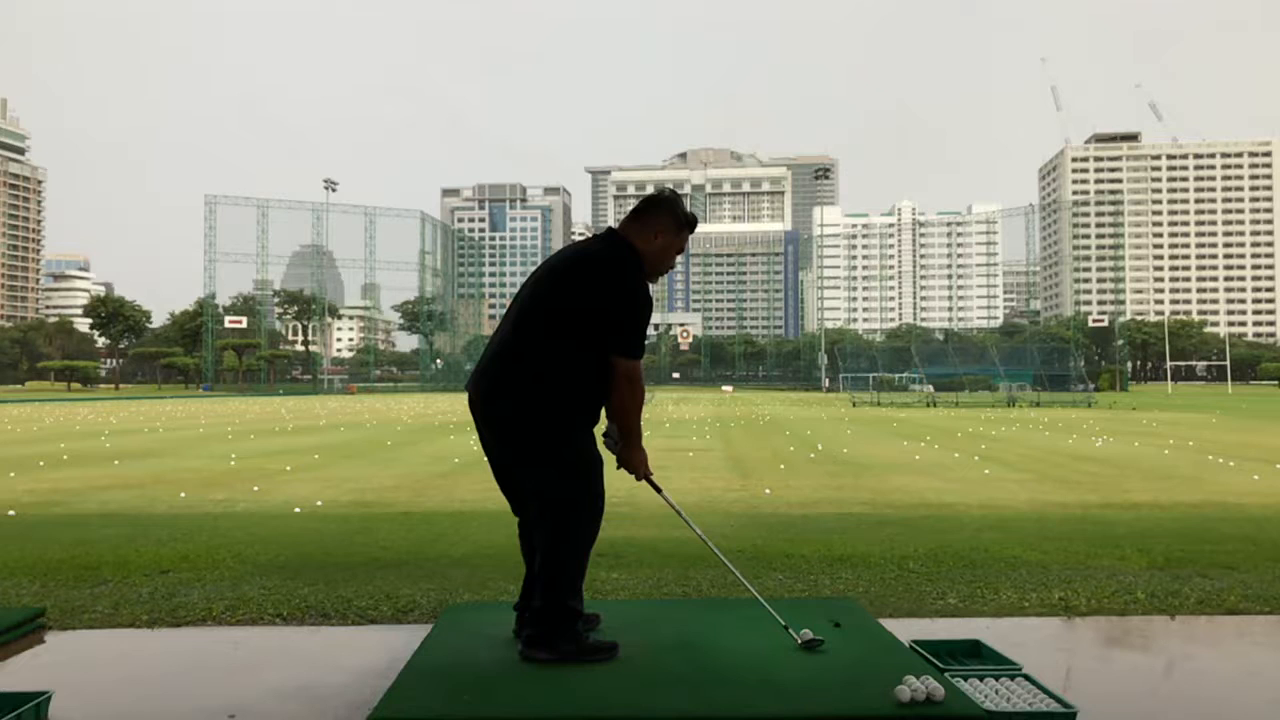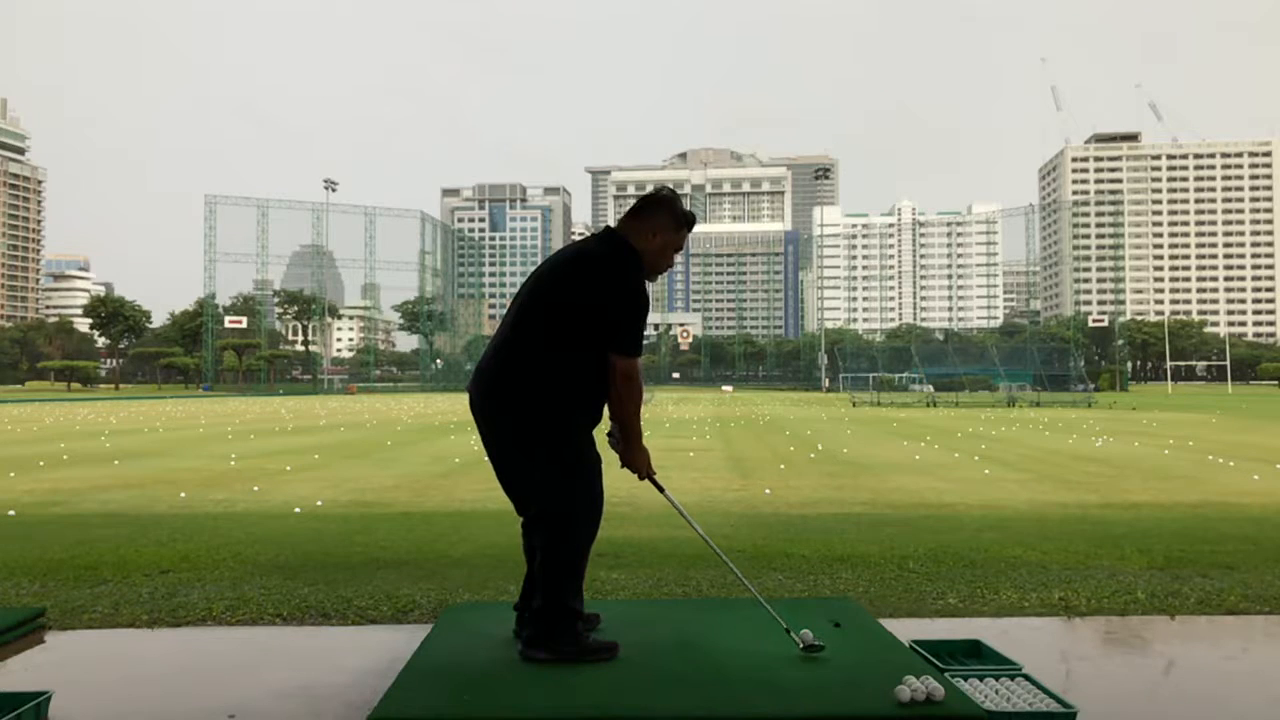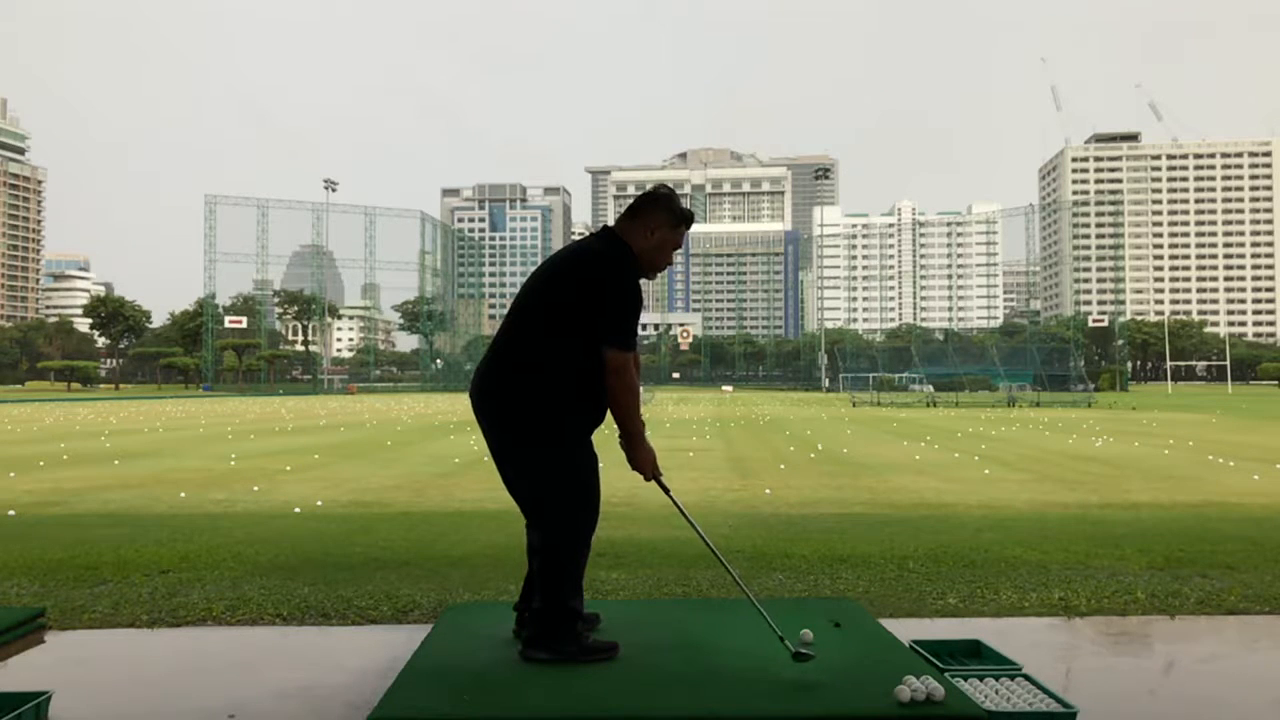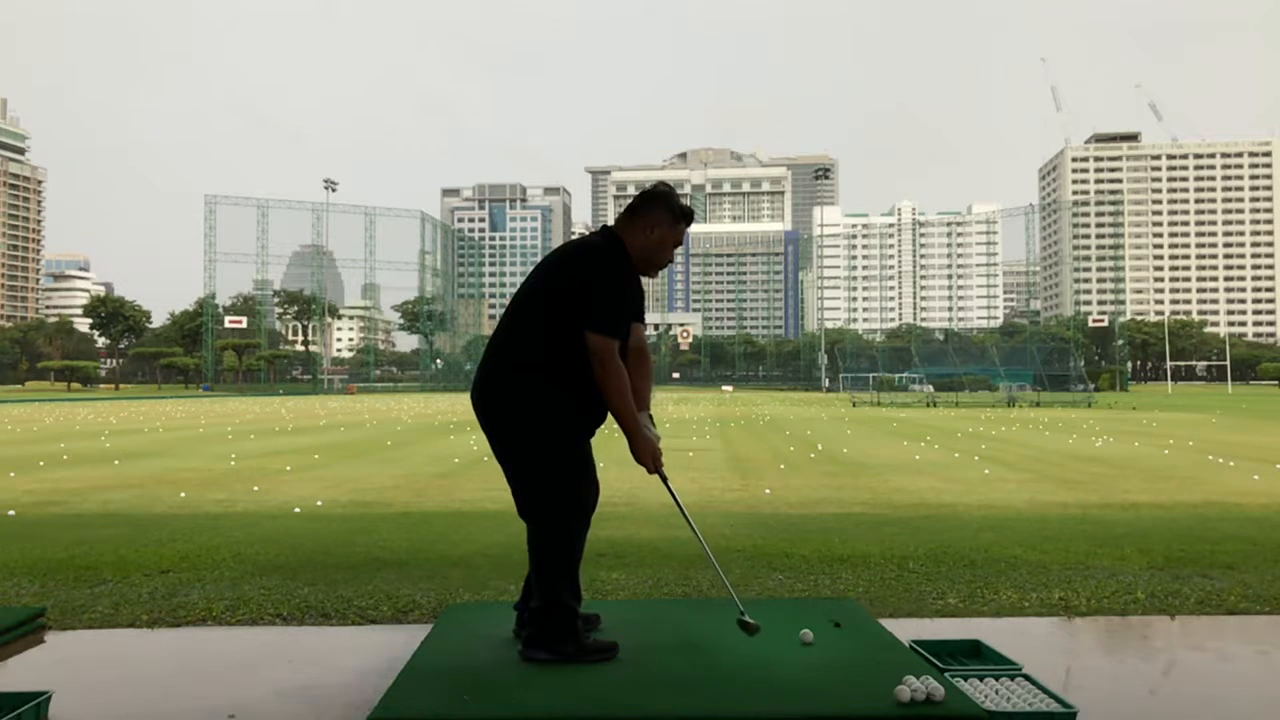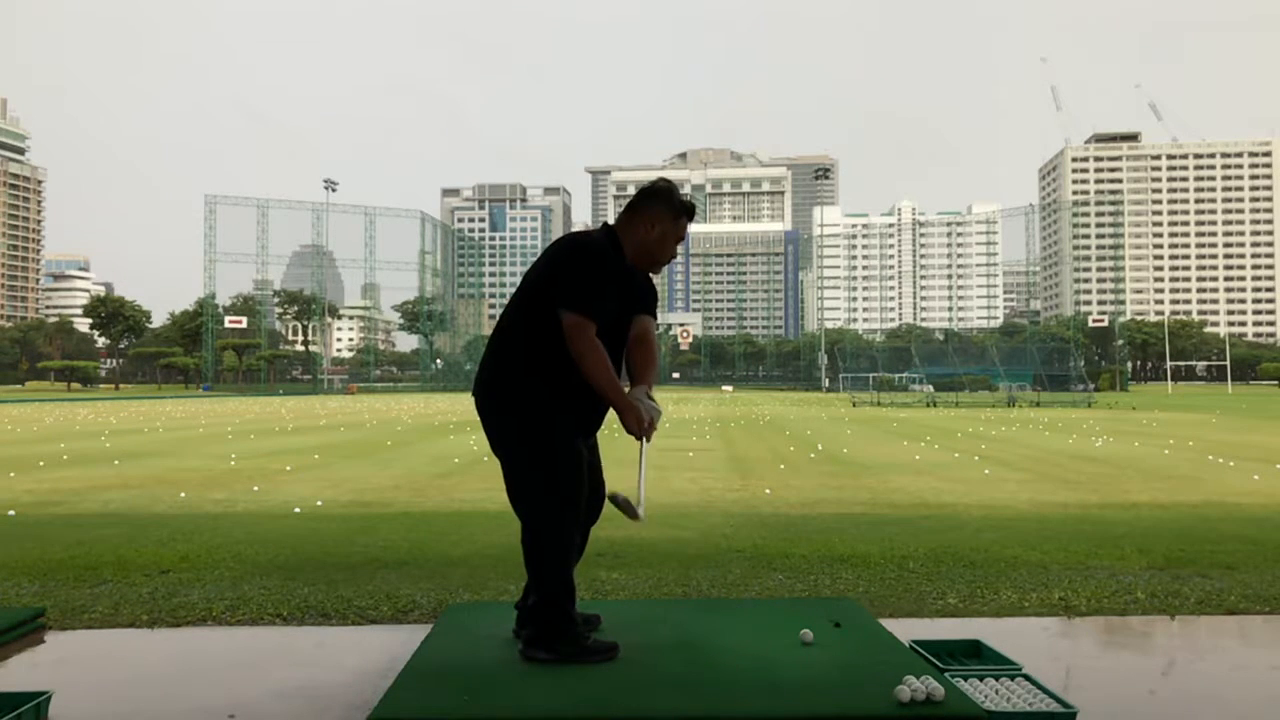
dt=1s
person 1, frame 1
left shoulder: (586, 257)
right shoulder: (625, 281)
right elbow: (626, 377)
left wrist: (614, 428)
right wrist: (632, 444)
left hip: (498, 396)
right hip: (535, 407)
left knee: (545, 510)
right knee: (574, 510)
left ankle: (539, 612)
right ankle: (551, 631)
person 1, frame 2
left shoulder: (588, 257)
right shoulder: (622, 278)
right elbow: (624, 375)
left wrist: (618, 429)
right wrist: (633, 443)
left hip: (502, 396)
right hip: (534, 406)
left knee: (549, 510)
right knee: (574, 510)
left ankle: (539, 612)
right ankle: (552, 632)
person 1, frame 3
left shoulder: (595, 258)
right shoulder: (614, 274)
left elbow: (623, 358)
right elbow: (618, 372)
left wrist: (633, 428)
right wrist: (636, 441)
left hip: (512, 397)
right hip: (531, 404)
left knee: (554, 509)
right knee: (570, 511)
left ankle: (539, 611)
right ankle: (552, 632)
person 1, frame 4
left shoulder: (620, 271)
right shoulder: (599, 265)
left elbow: (635, 350)
right elbow: (604, 360)
left wrist: (644, 419)
right wrist: (635, 434)
left hip: (546, 402)
right hip: (521, 401)
left knee: (574, 499)
right knee: (561, 508)
left ankle: (540, 610)
right ankle: (551, 632)
person 1, frame 5
left shoulder: (638, 282)
right shoulder: (585, 255)
left elbow: (642, 338)
right elbow: (580, 338)
left wrist: (642, 393)
right wrist: (622, 404)
left hip: (563, 404)
right hip: (520, 399)
left knee: (582, 501)
right knee: (555, 508)
left ankle: (542, 609)
right ankle: (550, 631)
